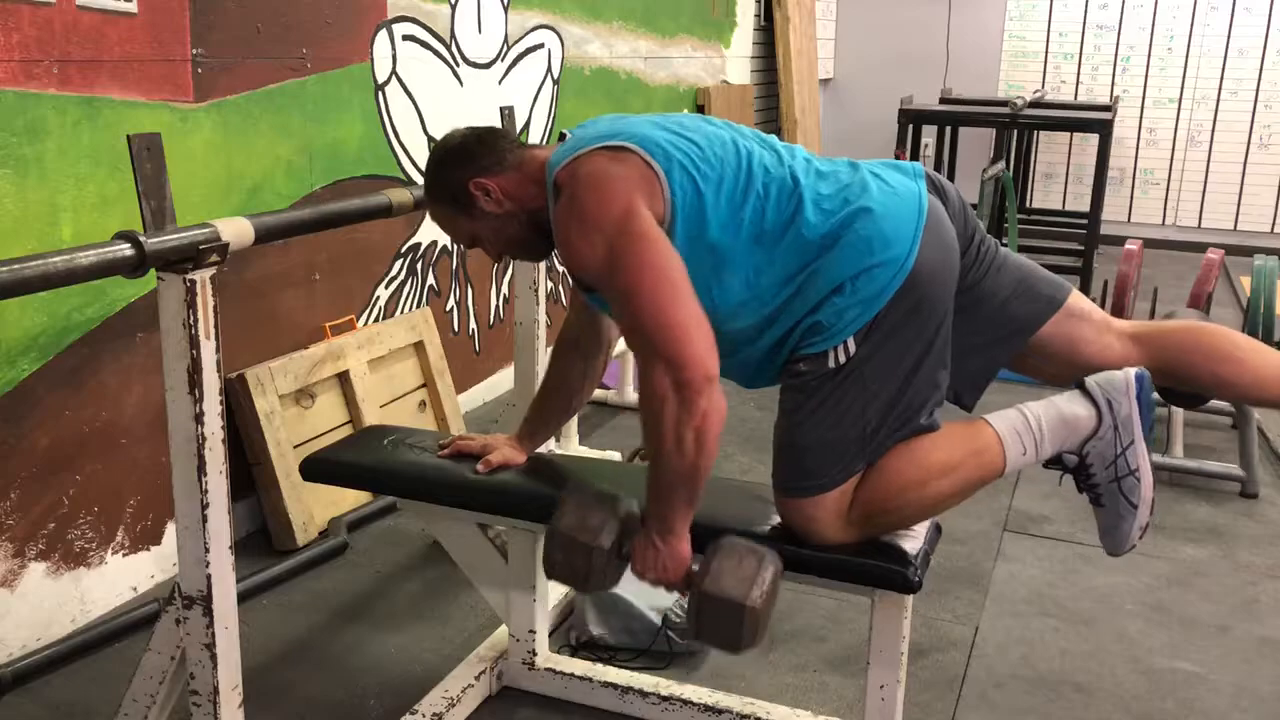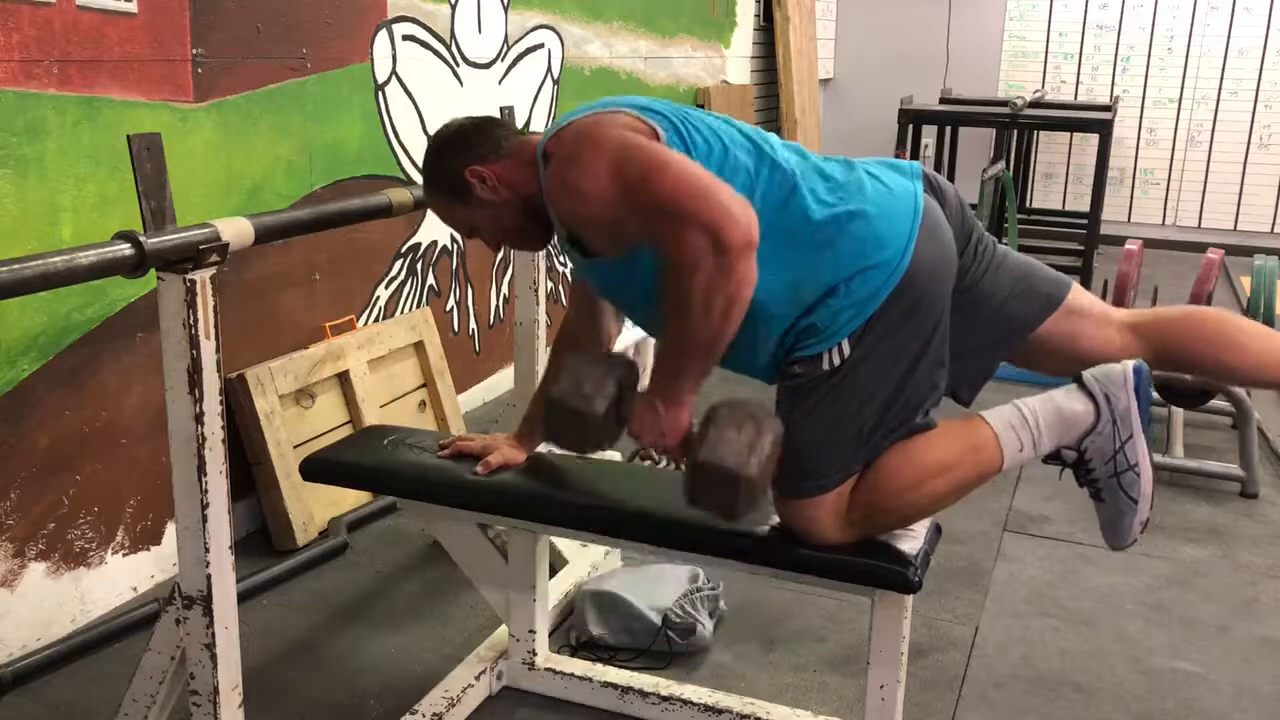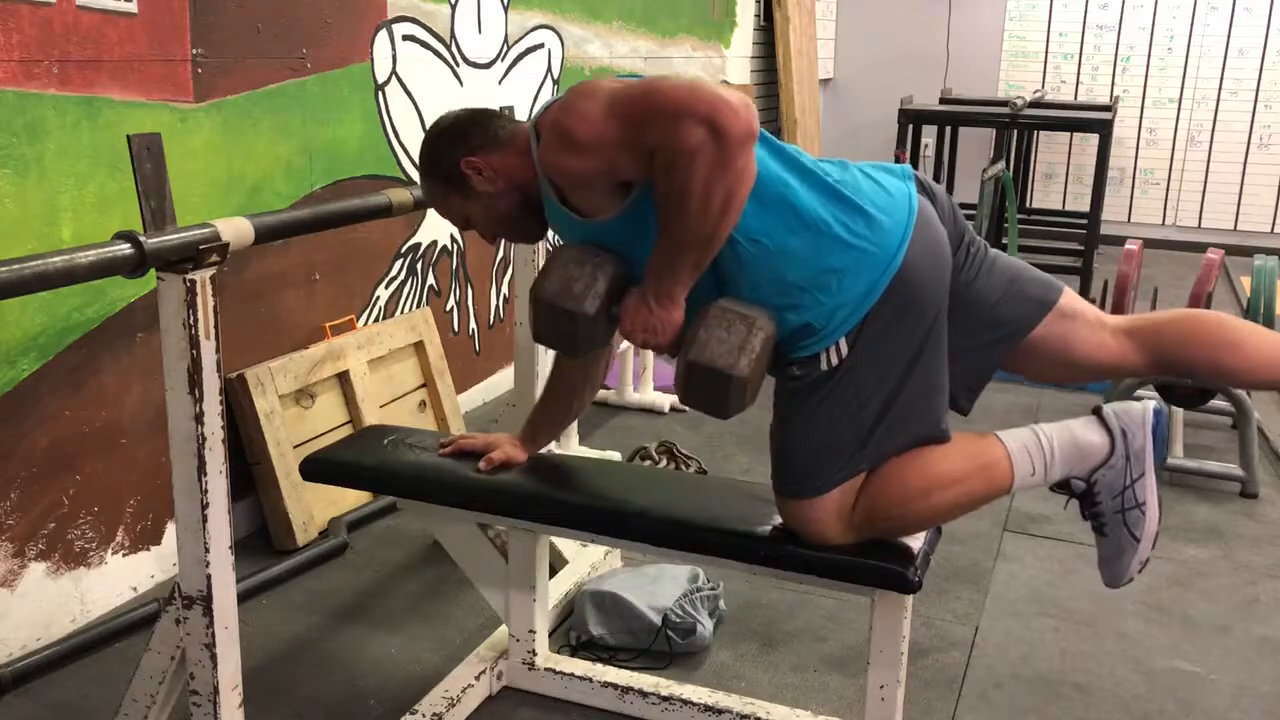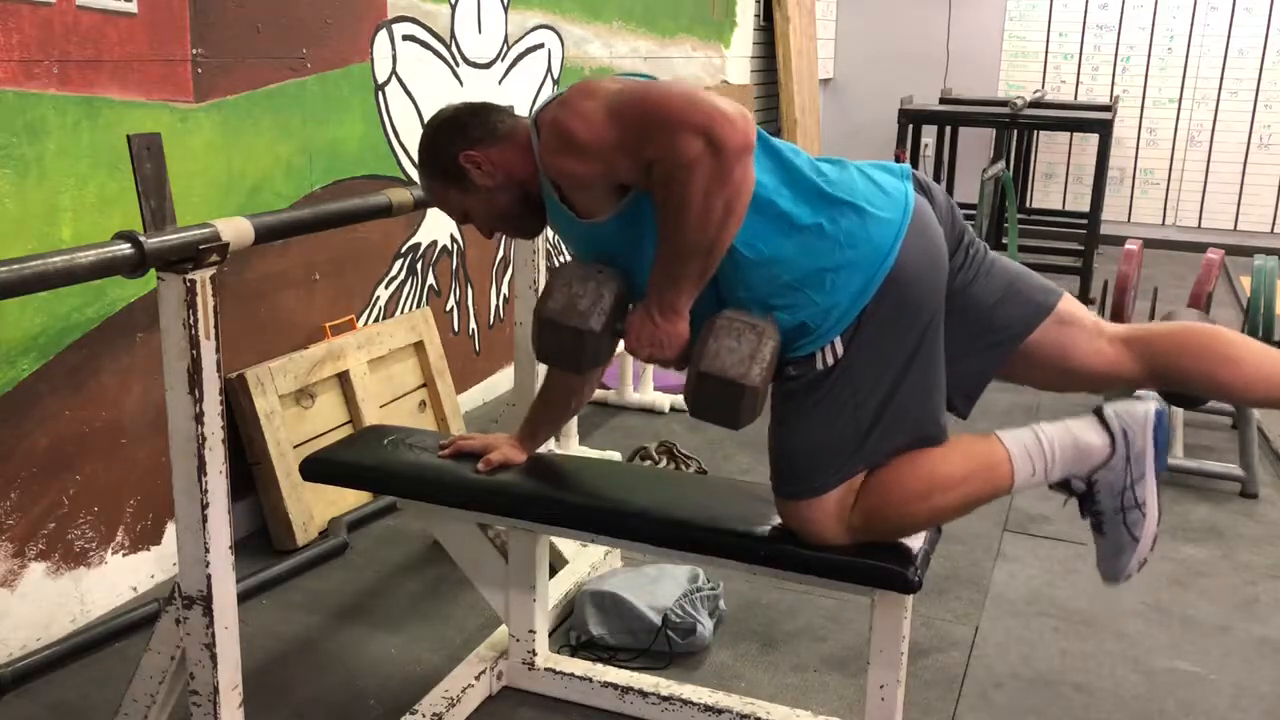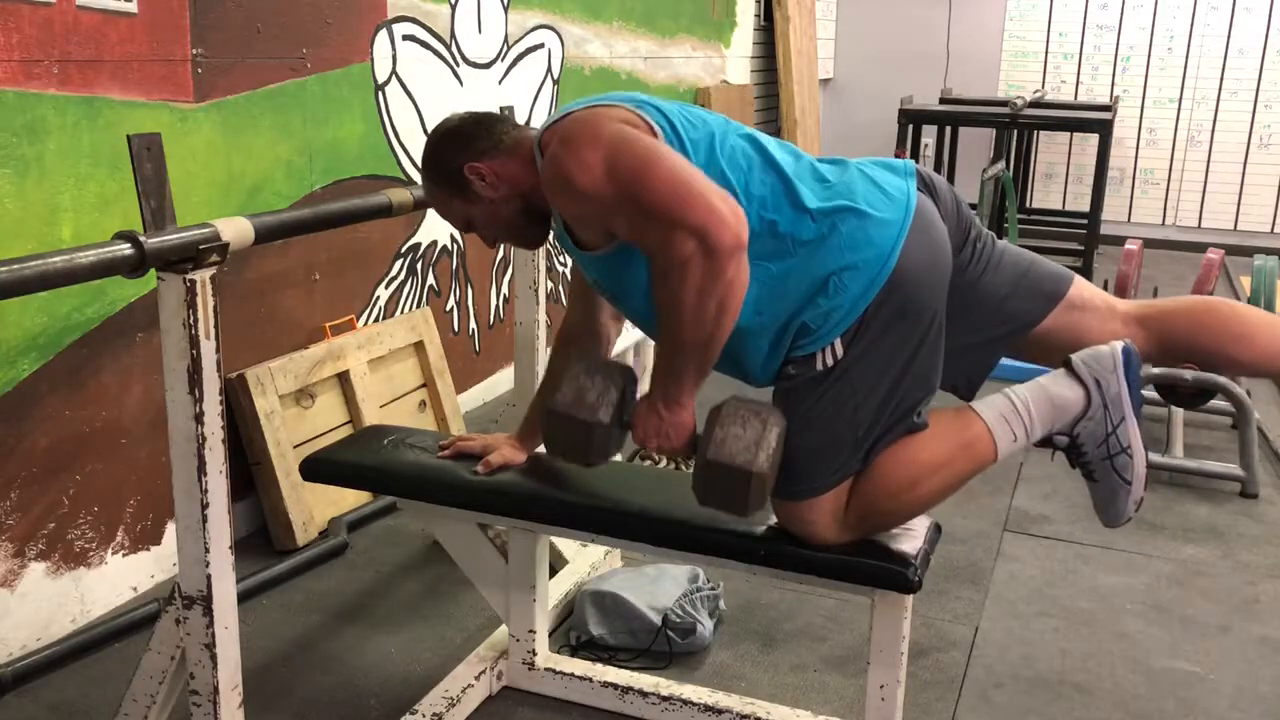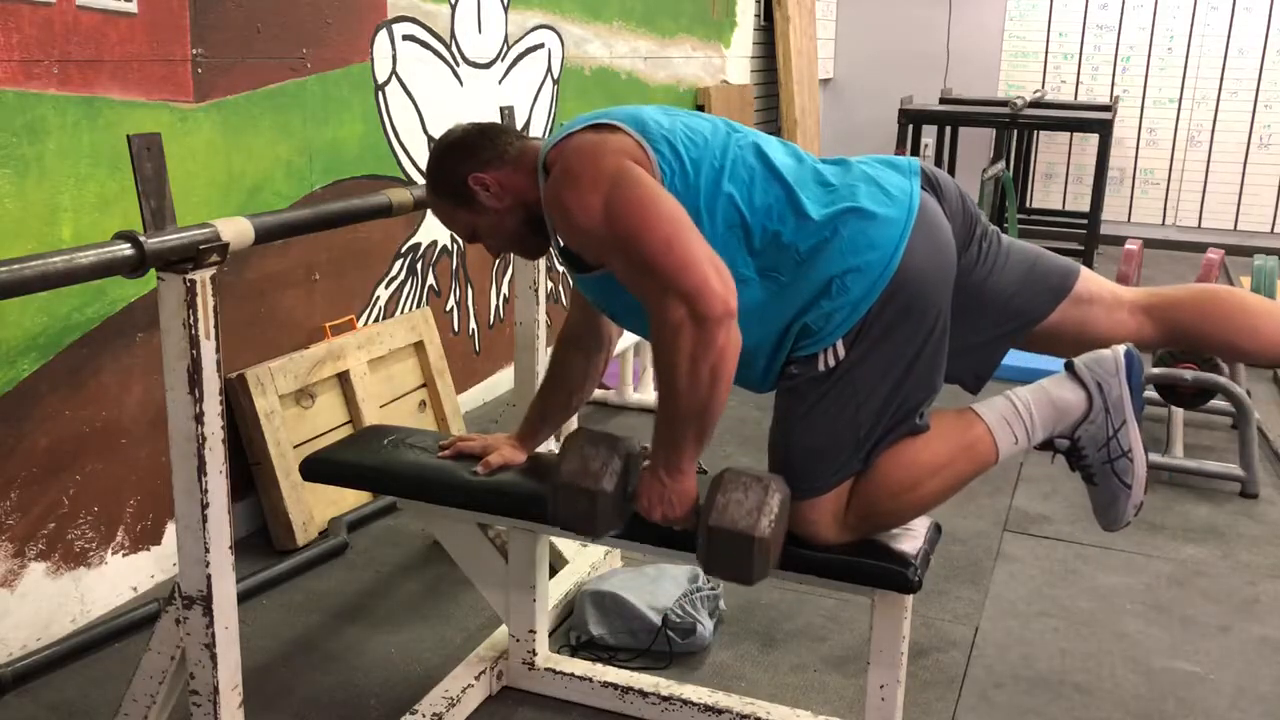
dt=0.3s
person 1, frame 1
left shoulder: (588, 211)
right shoulder: (591, 171)
left elbow: (686, 373)
right elbow: (590, 329)
left wrist: (666, 531)
right wrist: (524, 440)
left hip: (869, 275)
right hip: (909, 215)
left knee: (821, 517)
right knee: (1117, 343)
left ankle: (1070, 425)
person 1, frame 2
left shoulder: (580, 172)
right shoulder: (590, 171)
left elbow: (724, 236)
right elbow: (588, 330)
left wrist: (670, 397)
right wrist: (524, 438)
left hip: (867, 275)
right hip: (907, 213)
left knee: (819, 516)
right knee: (1126, 335)
left ankle: (1067, 419)
person 1, frame 3
left shoulder: (571, 137)
right shoulder: (584, 193)
left elbow: (721, 121)
left wrist: (665, 290)
right wrist: (527, 439)
left hip: (857, 280)
right hip: (901, 225)
left knee: (826, 516)
right knee: (1122, 343)
left ankle: (1086, 450)
person 1, frame 4
left shoulder: (570, 133)
right shoulder: (581, 190)
left elbow: (720, 133)
left wrist: (671, 300)
right wrist: (524, 438)
left hip: (854, 278)
right hip: (897, 223)
left knee: (823, 518)
right knee: (1116, 350)
left ankle: (1085, 449)
person 1, frame 5
left shoulder: (577, 160)
right shoulder: (586, 190)
left elbow: (716, 239)
right elbow: (588, 327)
left wrist: (671, 398)
right wrist: (524, 438)
left hip: (859, 275)
right hip: (903, 214)
left knee: (818, 516)
right knee: (1133, 327)
left ankle: (1058, 405)
person 1, frame 6
left shoulder: (580, 186)
right shoulder: (597, 166)
left elbow: (706, 307)
right elbow: (590, 331)
left wrist: (673, 467)
right wrist: (525, 440)
left hip: (864, 274)
right hip: (905, 208)
left knee: (820, 517)
right knee: (1138, 315)
left ankle: (1058, 407)
